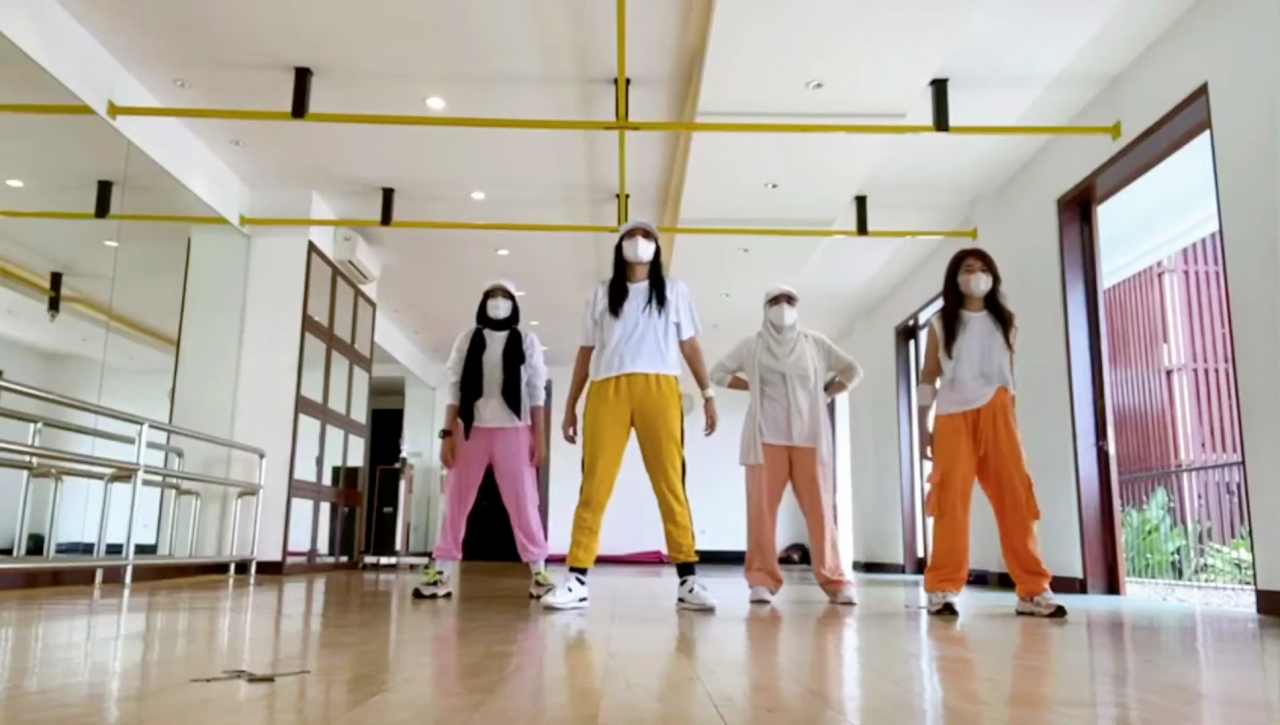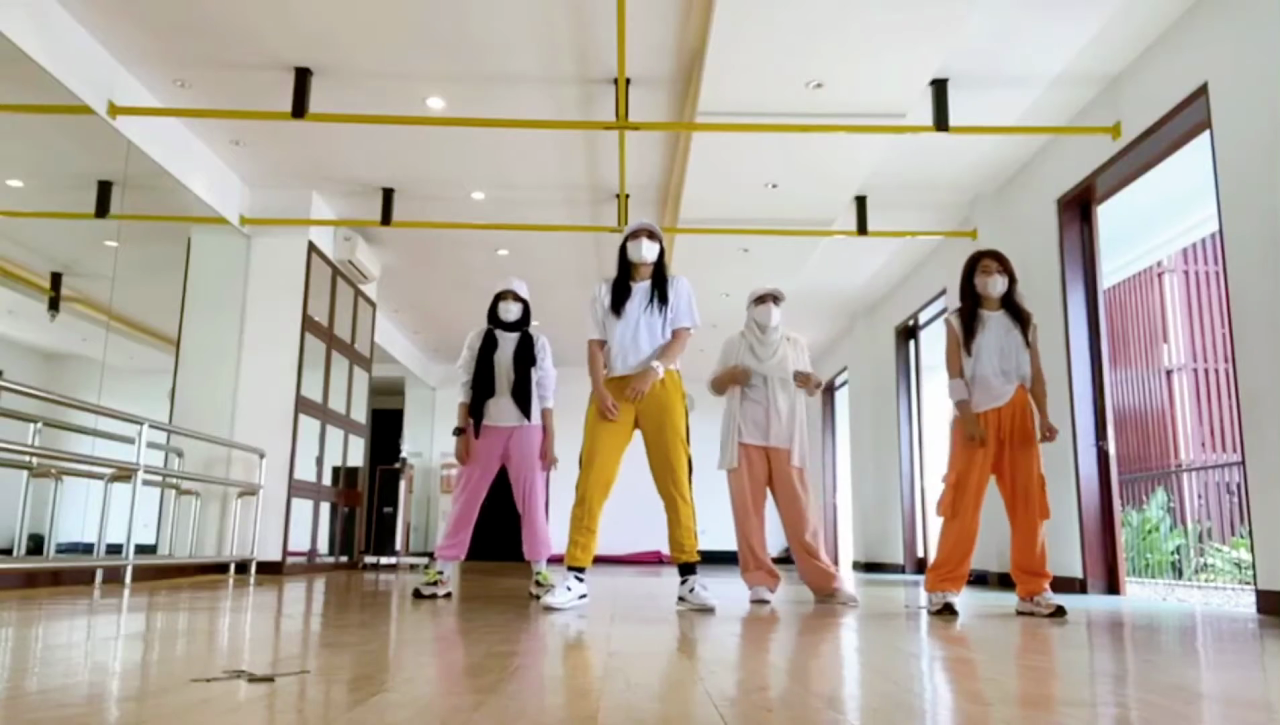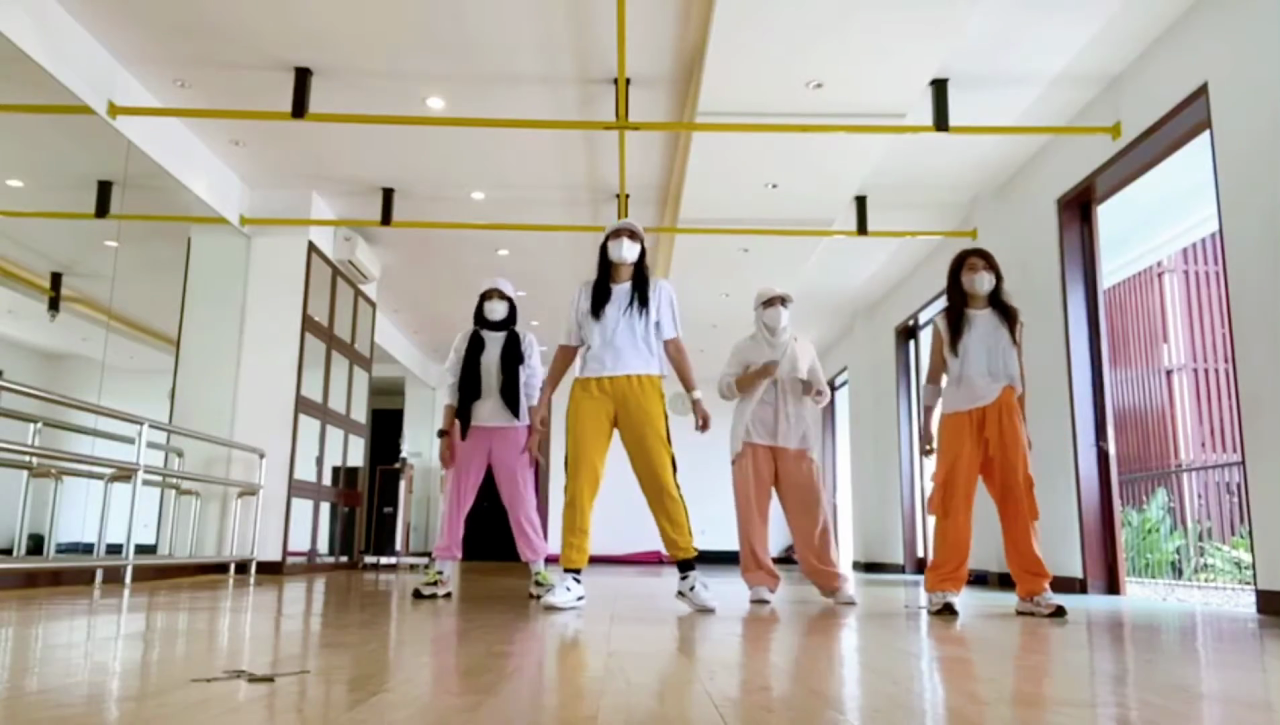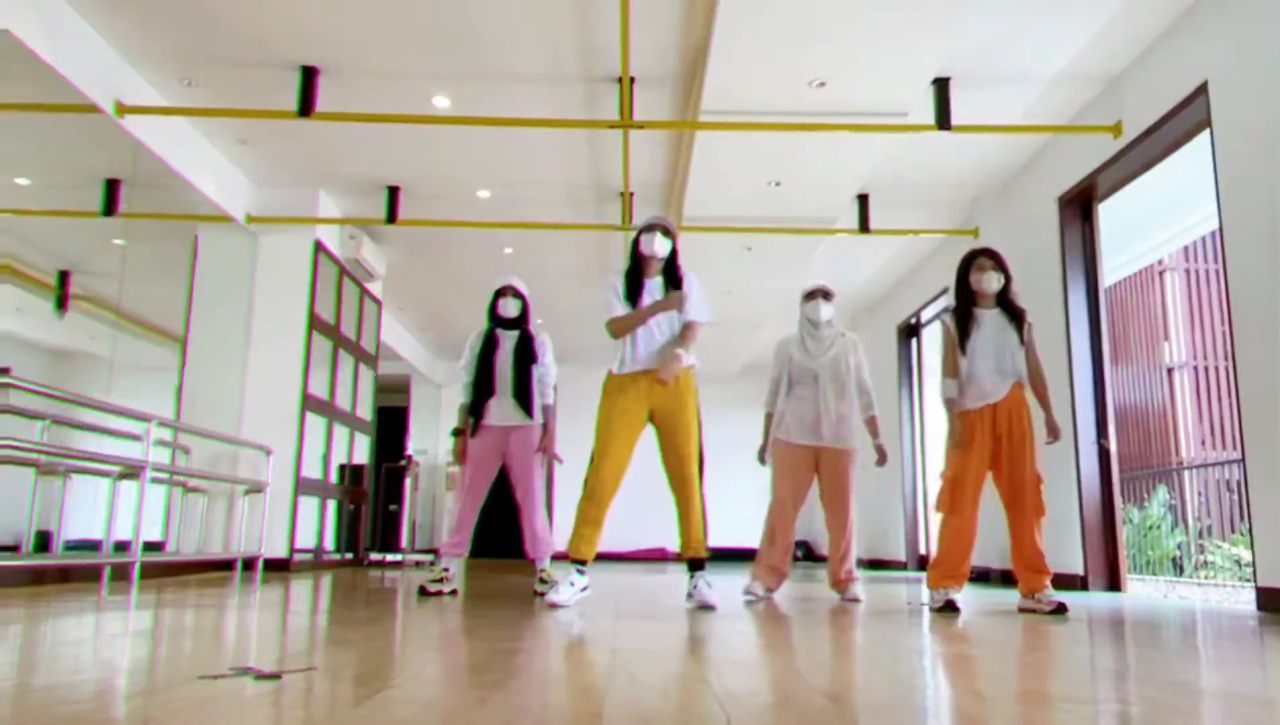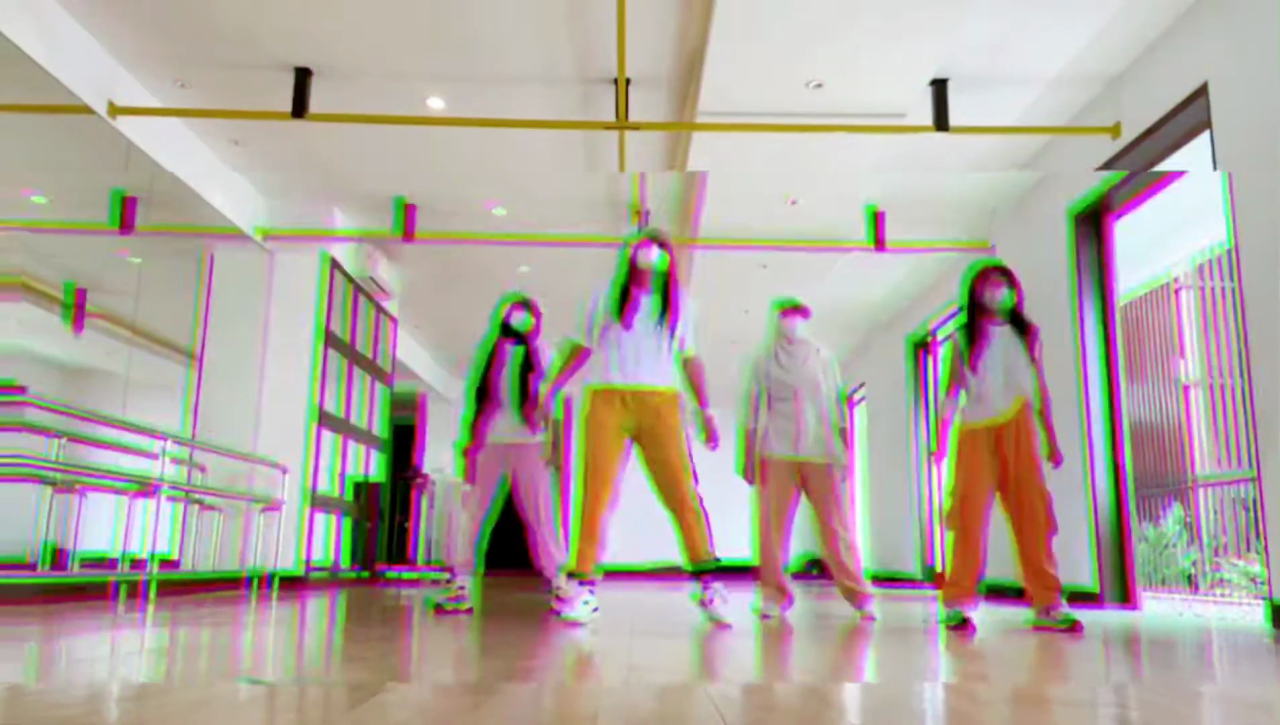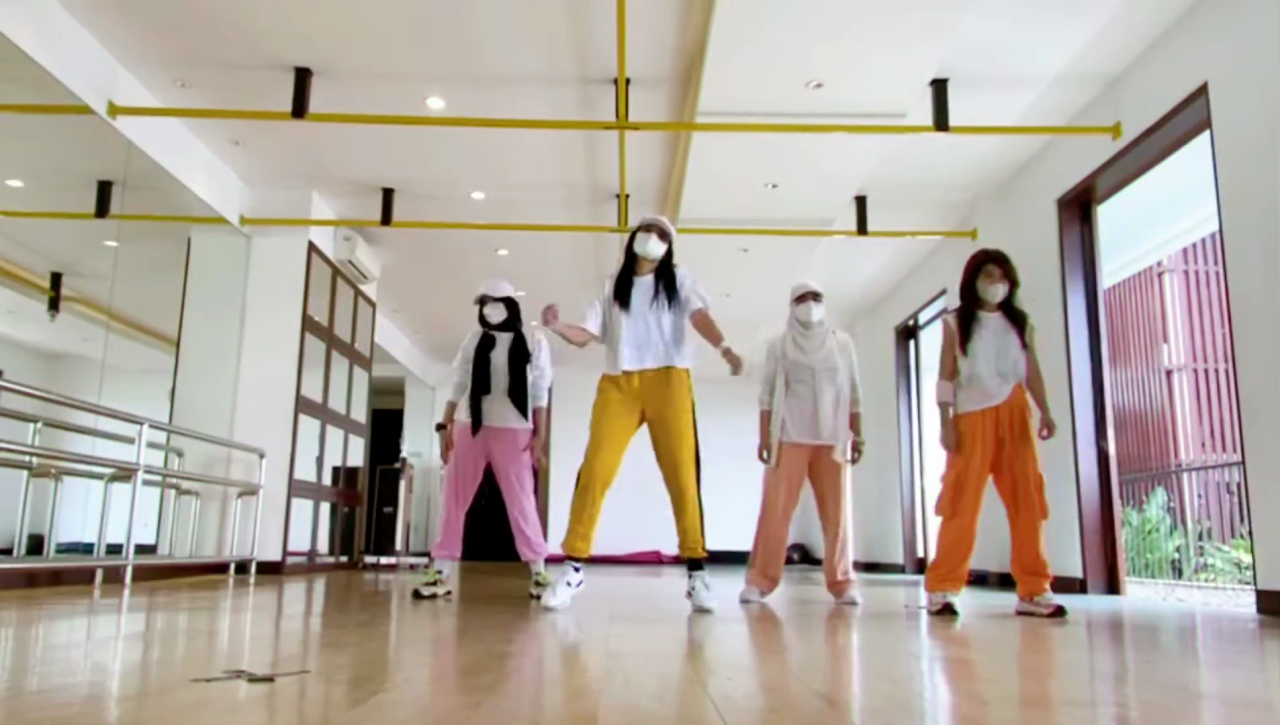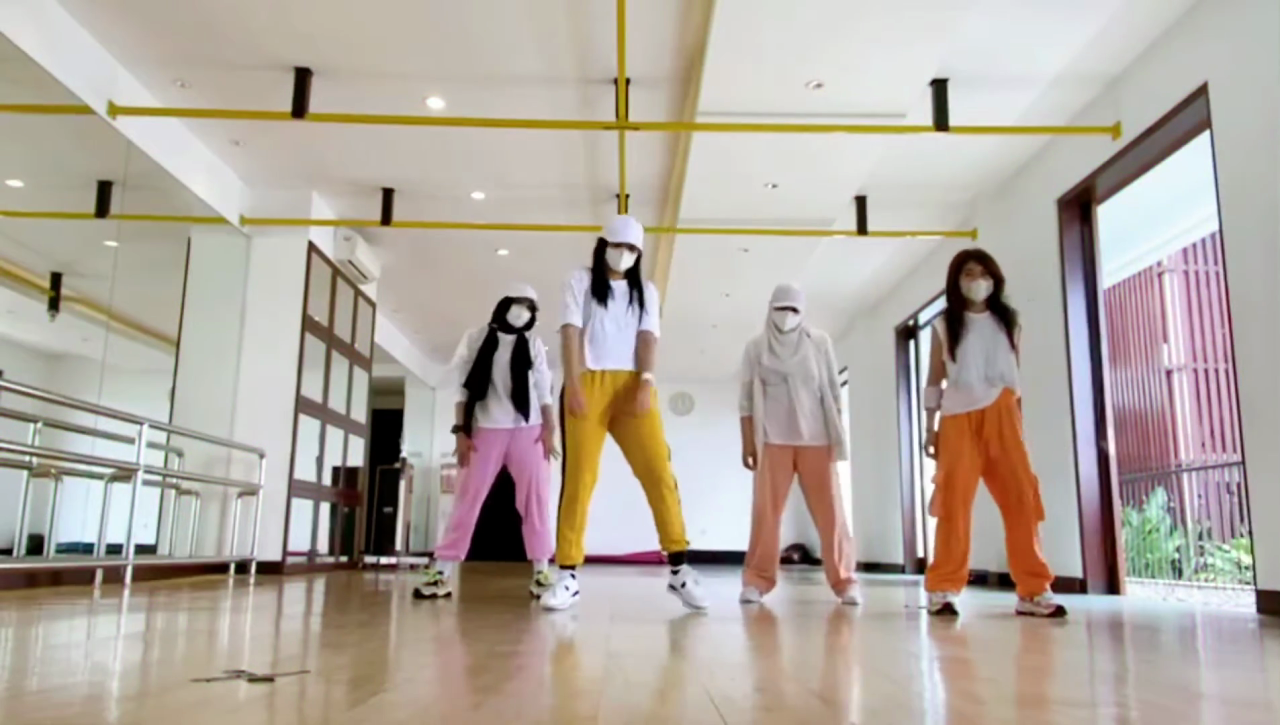
dt=0.7s
person 1, frame 1
left shoulder: (674, 290)
right shoulder: (601, 294)
left elbow: (689, 345)
right elbow: (586, 351)
left wrist: (708, 394)
right wrist: (570, 405)
left hip: (659, 389)
right hip: (607, 391)
left knee: (670, 482)
right knee: (595, 483)
left ankle: (687, 580)
right ankle: (576, 580)
person 1, frame 2
left shoulder: (676, 287)
right shoulder: (606, 292)
left elbow: (681, 336)
right elbow: (596, 345)
left wrist: (653, 370)
right wrist: (600, 390)
left hip: (661, 389)
right hip: (612, 390)
left knee: (675, 480)
right knee: (592, 480)
left ankle: (689, 579)
right ankle: (576, 578)
person 1, frame 3
left shoulder: (656, 290)
right shoulder: (586, 292)
left elbow: (672, 344)
right elbow: (568, 348)
left wrist: (695, 395)
right wrist: (544, 397)
left hip: (639, 387)
right hip: (588, 391)
left knee: (660, 479)
right knee: (579, 482)
left ankle: (688, 576)
right ankle: (572, 578)
person 1, frame 4
left shoulder: (686, 282)
right shoulder: (618, 283)
left elbow: (692, 327)
right elbow: (616, 328)
left wrist: (675, 354)
right wrist: (658, 307)
left hip: (673, 385)
right hip: (624, 386)
left knee: (687, 477)
right knee: (602, 476)
left ankle: (697, 576)
right ankle: (578, 572)
person 1, frame 5
left shoulder: (679, 301)
right shoulder: (607, 297)
left elbow: (690, 359)
right elbow: (581, 347)
left wrist: (706, 411)
right wrist: (549, 391)
left hip: (659, 400)
right hip: (607, 399)
left knee: (681, 490)
right knee: (595, 492)
left ankle: (709, 585)
right ankle: (585, 590)
person 1, frame 6
left shoulder: (678, 279)
right shoulder: (611, 287)
left elbow: (699, 315)
right elbow: (585, 335)
left wrist: (724, 346)
right wrist: (555, 325)
left hip: (668, 384)
right hip: (618, 386)
left knee: (683, 477)
right knee: (594, 471)
left ankle: (696, 575)
right ankle: (573, 568)
person 1, frame 7
left shoulder: (645, 289)
right shoulder: (580, 281)
left elbow: (648, 337)
right elbow: (570, 331)
left wrist: (645, 381)
right wrist: (573, 380)
left hip: (634, 387)
right hip: (588, 384)
left knee: (659, 473)
right knee: (578, 478)
left ankle: (680, 570)
right ankle: (567, 576)
person 2, frame 1
left shoulder: (1004, 323)
right shoulder: (941, 324)
left elbow: (1009, 376)
right elbow: (928, 378)
left wrist: (1006, 417)
right wrist: (924, 427)
left hip: (998, 414)
right hip: (954, 418)
left knee: (1015, 498)
right knee: (951, 501)
left ankle: (1032, 590)
right ankle: (942, 589)
person 2, frame 2
left shoulder: (1023, 322)
right shoulder: (958, 322)
left elbow: (1035, 374)
right elbow: (955, 376)
left wrist: (1043, 416)
right wrist: (968, 418)
left hip: (1017, 414)
right hip: (976, 415)
left knee: (1027, 499)
right knee: (964, 500)
left ankle: (1033, 590)
right ankle: (943, 587)
person 2, frame 3
left shoulder: (1009, 320)
right shoulder: (945, 321)
left elbow: (1018, 375)
right elbow: (933, 376)
left wrist: (1023, 426)
right wrist: (924, 424)
left hip: (1000, 413)
right hip: (958, 415)
left knee: (1017, 498)
right knee: (953, 500)
left ankle: (1032, 589)
right ankle: (942, 588)
person 2, frame 4
left shoulder: (1019, 319)
right shoulder: (954, 321)
left elbow: (1033, 369)
right elbow: (949, 375)
left wrist: (1049, 413)
right wrist: (953, 418)
left hip: (1012, 410)
right hip: (971, 413)
left knee: (1024, 496)
right knee: (961, 497)
left ankle: (1034, 587)
right ankle: (944, 585)
person 2, frame 5
left shoulder: (1028, 334)
right shoulder: (965, 336)
left elbow: (1039, 388)
right elbow: (952, 388)
left wrist: (1051, 437)
right wrist: (940, 435)
left hip: (1019, 429)
right hip: (976, 430)
left knee: (1033, 514)
right knee: (970, 515)
left ankle: (1048, 602)
right ankle: (958, 601)
person 2, frame 6
left shoulder: (1020, 323)
right shoulder: (956, 322)
left elbow: (1032, 373)
right elbow: (946, 377)
left wrist: (1045, 411)
right wrist: (946, 423)
left hip: (1014, 415)
right hip: (972, 416)
left knee: (1027, 500)
right knee: (963, 501)
left ankle: (1032, 590)
right ankle: (942, 588)
person 2, frame 7
left shoulder: (1007, 322)
right shoulder: (944, 325)
left elbow: (1014, 377)
right elbow: (934, 380)
left wrist: (1019, 423)
right wrist: (929, 427)
left hip: (1002, 415)
right hip: (959, 420)
left knee: (1022, 499)
right knee: (954, 503)
left ankle: (1033, 590)
right ankle: (942, 588)
person 3, frame 1
left shoulder: (815, 343)
right shoulder: (751, 345)
left elbow: (853, 371)
right elbow: (718, 372)
left wrist: (826, 395)
right wrist: (752, 386)
left hip: (808, 437)
right hip: (766, 438)
left knee: (819, 509)
right knee: (762, 509)
left ankle: (835, 581)
right ankle: (762, 580)
person 3, frame 2
left shoulder: (795, 345)
right shoulder: (735, 344)
left elbow: (809, 388)
right elbow: (715, 386)
left wrist: (814, 384)
right wrist: (727, 377)
left hip: (786, 440)
right hip: (745, 439)
left knee: (798, 511)
right knee: (748, 509)
left ankle: (826, 581)
right ankle: (759, 580)
person 3, frame 3
left shoulder: (802, 347)
right shoulder: (744, 347)
left elbow: (823, 394)
right elbow: (725, 389)
left wrist: (815, 390)
right wrist: (756, 375)
left hip: (794, 440)
right hip: (753, 440)
left knee: (810, 507)
right knee: (751, 510)
left ankle: (830, 579)
right ankle: (759, 580)
person 3, frame 4
left shoulder: (850, 344)
right shoulder: (787, 346)
left elbow: (864, 394)
right elbow: (774, 393)
left wrist: (877, 439)
right wrist: (765, 439)
left hip: (838, 438)
right hip: (793, 436)
left knee: (841, 510)
right knee: (783, 506)
left ankle: (844, 578)
right ankle: (766, 576)
person 3, frame 5
left shoulder: (824, 360)
right shoulder: (764, 363)
left elbow: (839, 409)
right elbow: (753, 412)
left wrist: (845, 451)
right wrist: (748, 455)
left hip: (820, 453)
right hip: (776, 453)
left knee: (835, 524)
right knee: (772, 526)
left ankle: (858, 593)
right ankle: (775, 595)
person 3, frame 6
left shoulder: (842, 343)
right shoulder: (779, 346)
left elbow: (853, 393)
right elbow: (767, 393)
left wrist: (857, 434)
right wrist: (764, 435)
left hip: (831, 439)
right hip: (789, 437)
left knee: (835, 511)
right knee: (776, 508)
left ankle: (841, 582)
right ankle: (760, 579)
person 3, frame 7
left shoulder: (819, 342)
right shoulder: (756, 348)
left elbow: (832, 390)
right elbow: (747, 398)
left wrist: (837, 433)
right wrist: (747, 440)
left hip: (815, 439)
right hip: (771, 440)
left knee: (829, 509)
right knee: (766, 510)
left ankle: (844, 580)
right ankle: (757, 580)
person 4, frame 1
left shoulder: (526, 341)
right shoulder: (468, 339)
left elbow: (536, 390)
right elbow: (455, 388)
left wrist: (539, 434)
right wrist: (447, 433)
left hip: (513, 429)
right hip: (471, 429)
left knee: (523, 500)
right knee: (457, 500)
left ankle: (538, 572)
right ankle: (441, 572)
person 4, frame 2
left shoulder: (537, 343)
right shoulder: (479, 339)
left elbow: (546, 394)
right elbow: (467, 388)
left wrist: (549, 438)
right wrist: (461, 431)
left hip: (526, 429)
right hip: (484, 428)
left knee: (532, 501)
right knee: (466, 498)
left ankle: (540, 572)
right ankle: (442, 572)
person 4, frame 3
left shoulder: (523, 341)
right shoulder: (465, 340)
left elbow: (532, 390)
right elbow: (452, 388)
left wrist: (534, 433)
right wrist: (444, 431)
left hip: (509, 430)
right hip: (469, 429)
left knee: (520, 500)
right knee: (455, 499)
left ankle: (538, 571)
right ankle: (441, 571)
person 4, frame 4
left shoulder: (538, 341)
right shoulder: (480, 339)
left elbow: (546, 391)
right elbow: (468, 388)
left wrist: (550, 433)
right wrist: (460, 432)
left hip: (525, 427)
right hip: (486, 427)
left knee: (532, 499)
right knee: (468, 497)
left ankle: (543, 569)
right ankle: (448, 569)
person 4, frame 5
left shoulder: (541, 353)
right shoulder: (487, 353)
right elbow: (474, 404)
right wrist: (467, 449)
left hip: (531, 443)
right hip: (490, 444)
left knee: (542, 515)
right knee: (477, 514)
left ankle: (558, 585)
right ankle: (462, 586)
person 4, frame 6
left shoulder: (534, 341)
right shoulder: (474, 340)
left elbow: (540, 393)
right elbow: (458, 385)
left wrist: (540, 435)
right wrist: (445, 425)
left hip: (513, 430)
right hip: (470, 428)
left knee: (521, 501)
right knee: (455, 498)
left ankle: (538, 571)
right ankle: (441, 572)
person 4, frame 7
left shoulder: (533, 344)
right shoulder: (477, 338)
left elbow: (543, 389)
right elbow: (463, 387)
left wrist: (549, 427)
right wrist: (460, 429)
left hip: (527, 429)
right hip: (485, 429)
left knee: (536, 497)
right knee: (468, 497)
left ankle: (540, 571)
right ankle: (442, 571)
